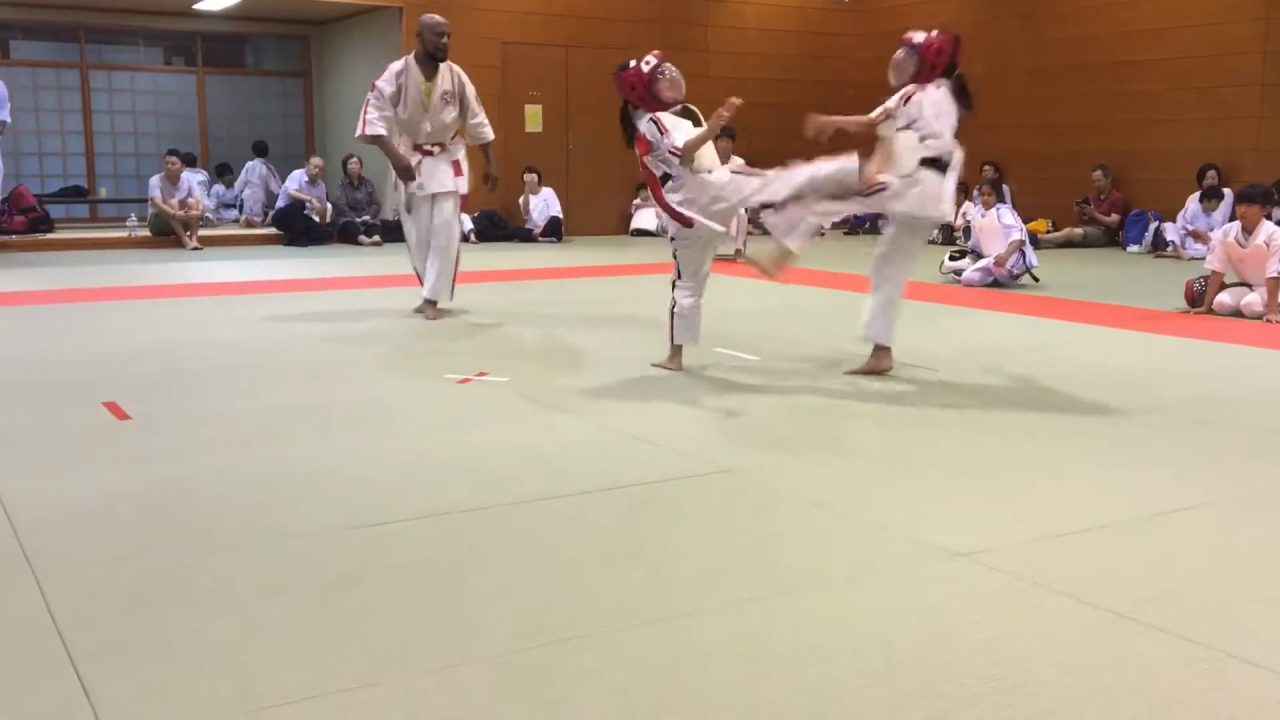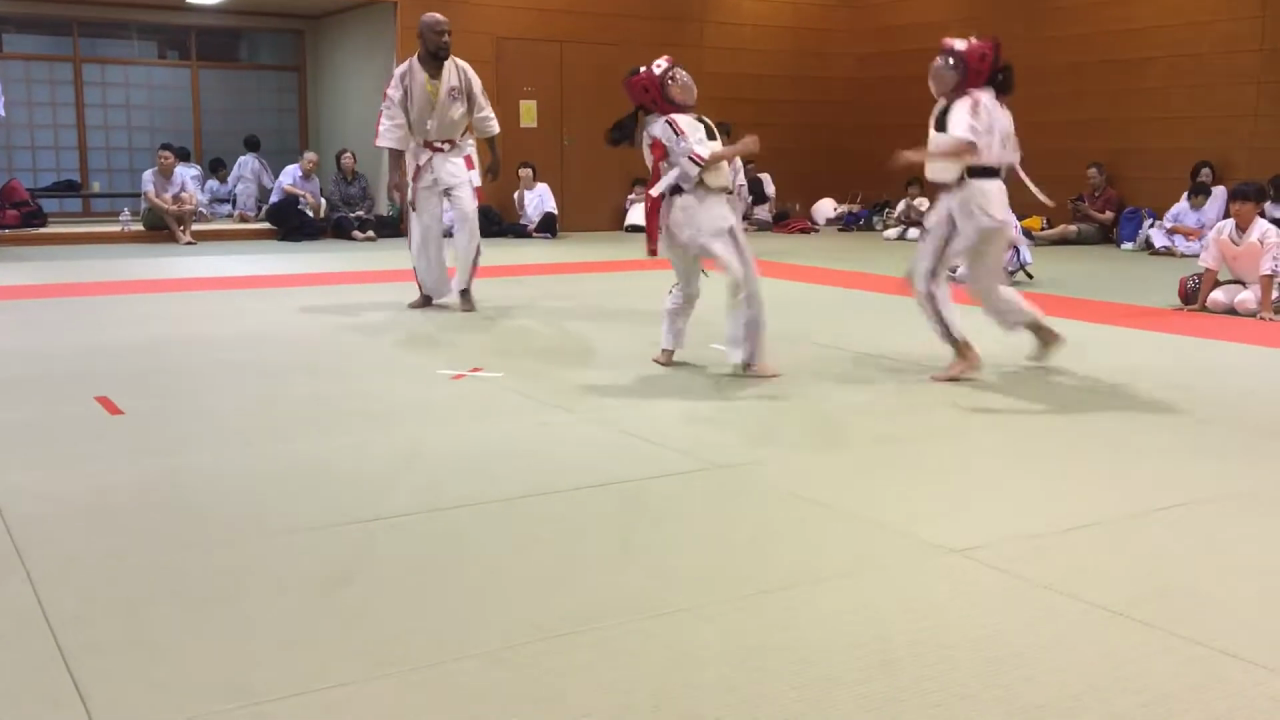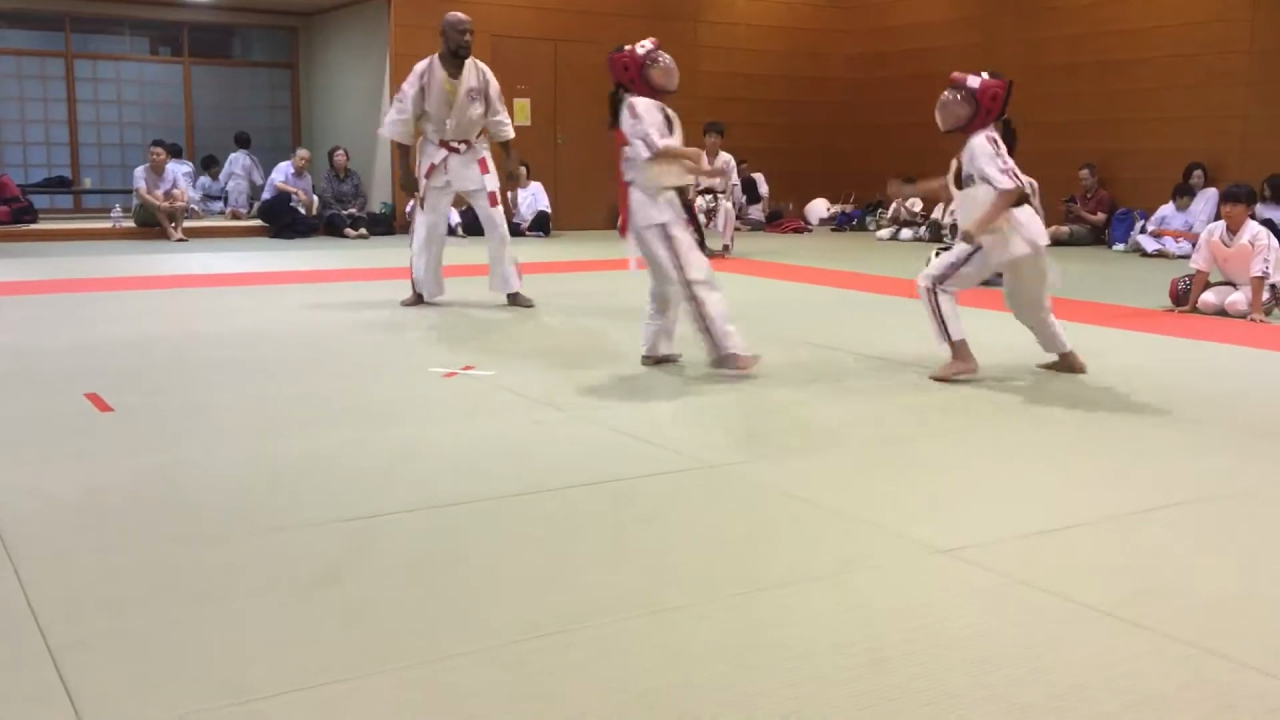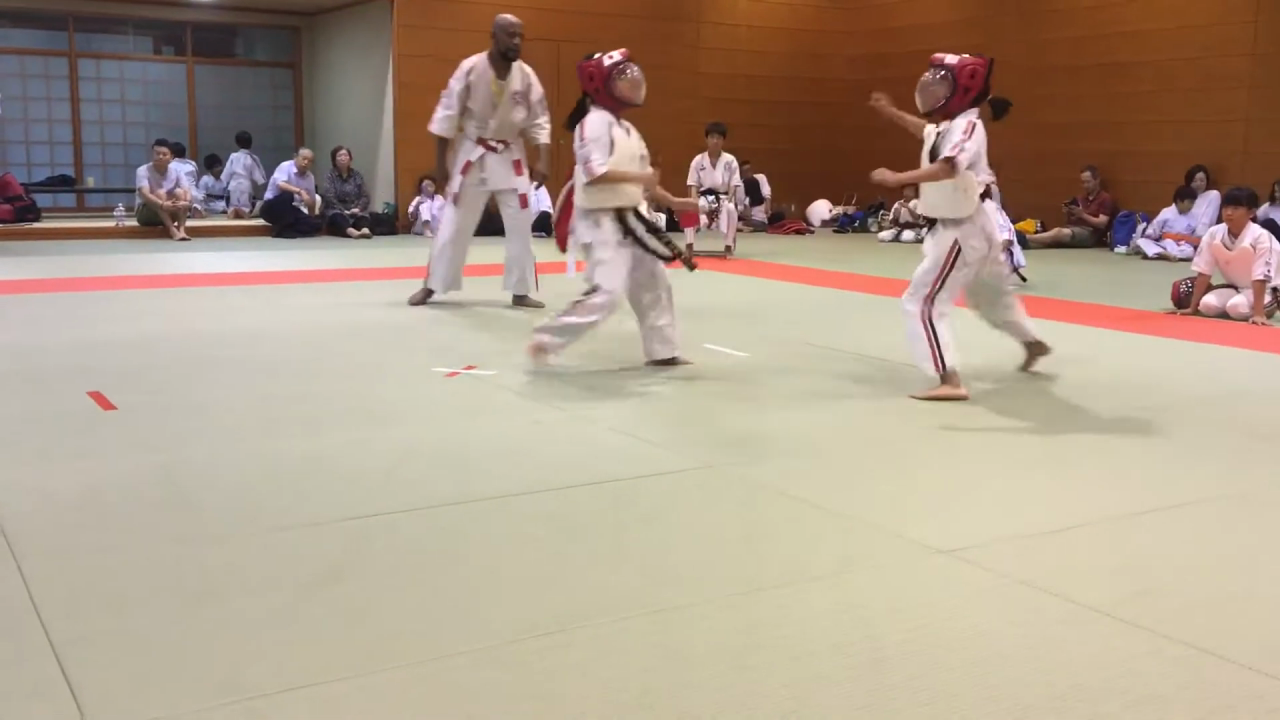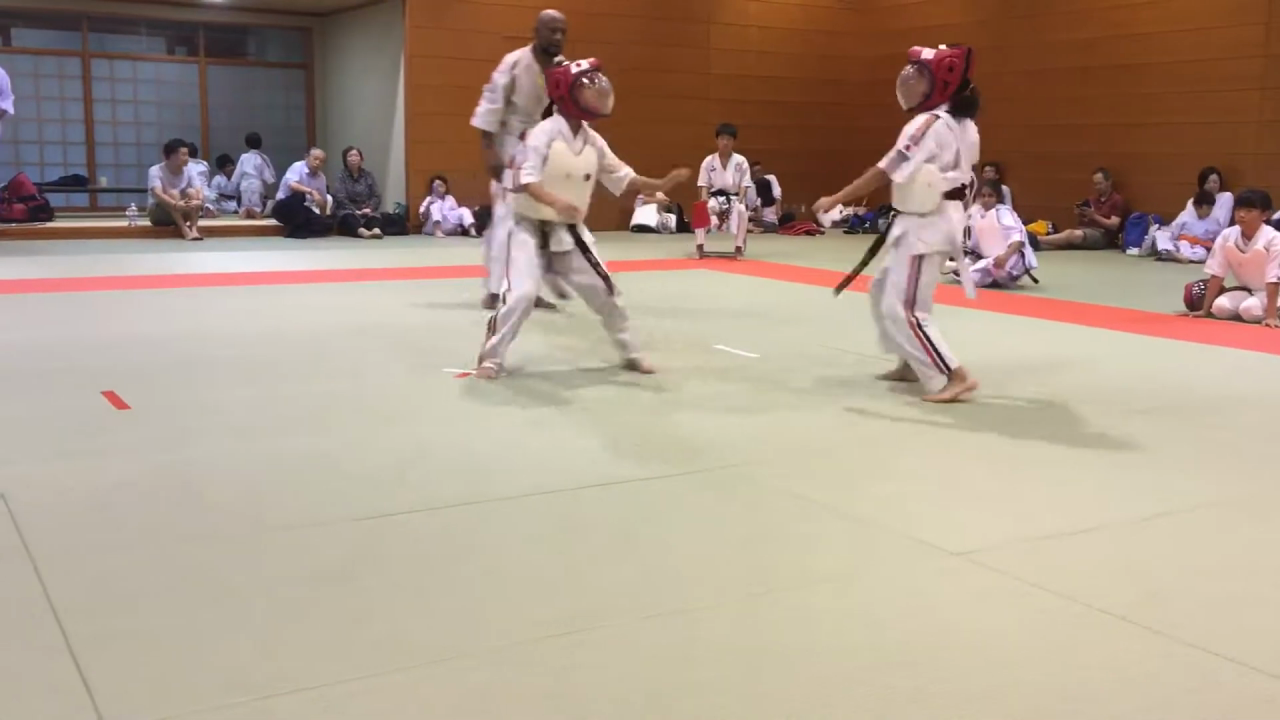
dt=0.2s
person 1, frame 1
left shoulder: (915, 95)
right shoulder: (947, 101)
left elbow: (870, 124)
left wrist: (829, 122)
left hip: (908, 188)
right hip: (931, 197)
left knee: (816, 189)
right knee: (889, 275)
left ankle: (784, 252)
right ankle: (881, 354)
person 1, frame 2
left shoulder: (967, 104)
right shoulder: (994, 108)
left elbow: (967, 145)
right elbow: (1010, 155)
left wrist: (923, 155)
left hip: (967, 199)
right hip: (989, 202)
left knee: (927, 278)
right knee: (986, 284)
left ankle: (964, 354)
right ankle: (1042, 331)
person 1, frame 3
left shoulder: (982, 144)
right shoulder: (977, 143)
left elbow: (1012, 188)
right elbow: (951, 186)
left wrist: (982, 223)
right wrist: (910, 190)
left hip: (1004, 236)
right hip: (1024, 232)
left knee: (932, 284)
right knee: (1031, 304)
left ankle: (962, 357)
right ankle: (1067, 357)
person 1, frame 4
left shoulder: (965, 126)
right shoulder: (952, 125)
left elbow: (947, 167)
right elbow: (929, 132)
left wrist: (898, 178)
right wrist: (892, 112)
left hip: (963, 230)
right hip: (974, 225)
left knee: (923, 303)
right knee: (992, 294)
left ankle: (950, 381)
right ankle: (1034, 343)
person 1, frame 5
left shoulder: (928, 124)
right shoulder: (964, 125)
left elbow: (885, 172)
left wrist: (834, 199)
left hip: (925, 225)
right hip: (938, 220)
left knee: (903, 309)
right knee: (884, 293)
left ankle: (956, 378)
right ankle: (910, 365)
person 2, frame 1
left shoulder: (647, 123)
right shoulder: (655, 122)
right elbow: (681, 152)
right wrist: (712, 127)
left hip: (683, 210)
right hip: (706, 191)
left knee: (689, 282)
right knee: (785, 183)
left ankle: (675, 353)
person 2, frame 2
left shoulder: (653, 128)
right shoulder: (677, 123)
right elbow: (699, 160)
right wrist: (738, 149)
left hip: (675, 215)
right hip: (705, 209)
left knee: (686, 286)
right knee: (745, 281)
left ankle: (667, 350)
right ankle: (748, 360)
person 2, frame 3
left shoulder: (644, 108)
right shoulder: (639, 106)
left elbow: (669, 161)
right elbow: (654, 148)
left wrist: (707, 170)
right wrist: (689, 154)
left hip: (649, 206)
right hip: (655, 207)
left knee: (666, 282)
right knee: (697, 276)
left ankle: (656, 349)
right ankle: (725, 352)
person 2, frame 4
left shoulder: (626, 129)
right shoulder: (595, 124)
left elbow: (637, 176)
right elbow: (594, 171)
left wrist: (673, 201)
right wrist: (637, 177)
left hip: (629, 220)
right hip: (601, 223)
left knee: (654, 283)
right knee: (606, 292)
left ankle: (662, 351)
right ankle: (547, 339)
person 2, frame 5
left shoulder: (592, 141)
right shoulder: (544, 133)
left elbow: (621, 178)
right elbow: (524, 180)
left wrist: (660, 184)
right wrist: (555, 202)
left hip: (569, 232)
right hip: (532, 230)
left knee: (600, 290)
right knee: (520, 296)
left ankle: (629, 352)
right ankle: (491, 358)
person 3, frame 1
left shoulder: (455, 74)
right shoulder: (397, 73)
left elbow: (476, 119)
right elbow: (374, 117)
left wrist: (490, 163)
right wrist: (393, 156)
left hip: (449, 159)
right hip: (411, 161)
left knee: (446, 230)
right knee: (418, 234)
left ankle: (433, 297)
right ankle: (431, 293)
person 3, frame 2
left shoulder: (462, 70)
right shoulder: (404, 75)
left elbow: (483, 114)
right elbow: (393, 126)
left wrist: (495, 157)
right wrist: (397, 173)
left hip: (458, 154)
right hip: (422, 157)
left knee: (467, 218)
right knee: (423, 229)
left ankle: (463, 288)
right ankle: (429, 290)
person 3, frame 3
left shoulder: (481, 72)
right shoulder: (423, 72)
left elbow: (498, 118)
right elbow: (401, 120)
left wrist: (511, 159)
right wrist: (404, 168)
left hip: (474, 156)
right hip: (436, 157)
left knee: (496, 223)
right knee: (427, 227)
left ankle: (511, 290)
right ankle: (422, 289)
person 3, frame 4
left shoulder: (526, 75)
right shoulder: (470, 69)
left elbow: (539, 121)
right elbow: (447, 115)
left wrist: (542, 160)
right wrist: (441, 162)
left hip: (510, 157)
right hip: (473, 155)
left knee: (520, 225)
right knee: (454, 223)
left ankle: (521, 291)
right ankle: (432, 285)
person 3, frame 5
right shoulder: (513, 63)
right elbow: (489, 110)
right wrist: (490, 154)
right hip: (513, 149)
right knee: (505, 220)
right ankle: (495, 289)
